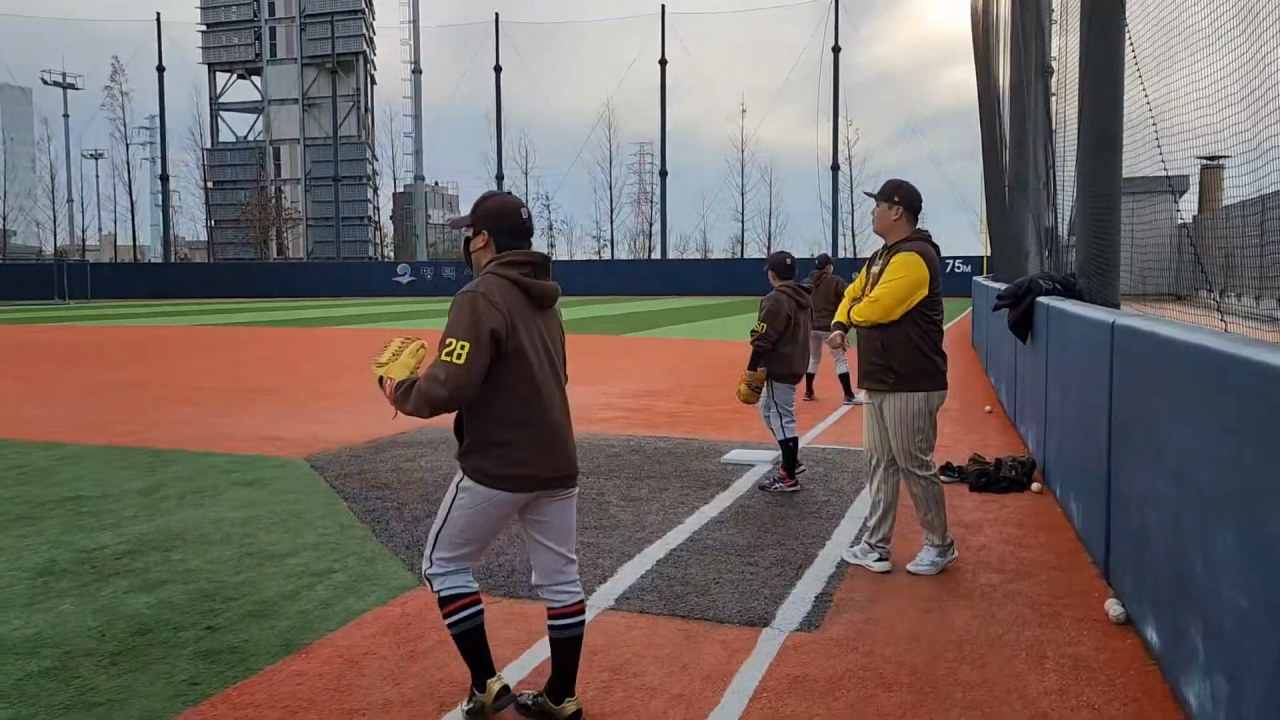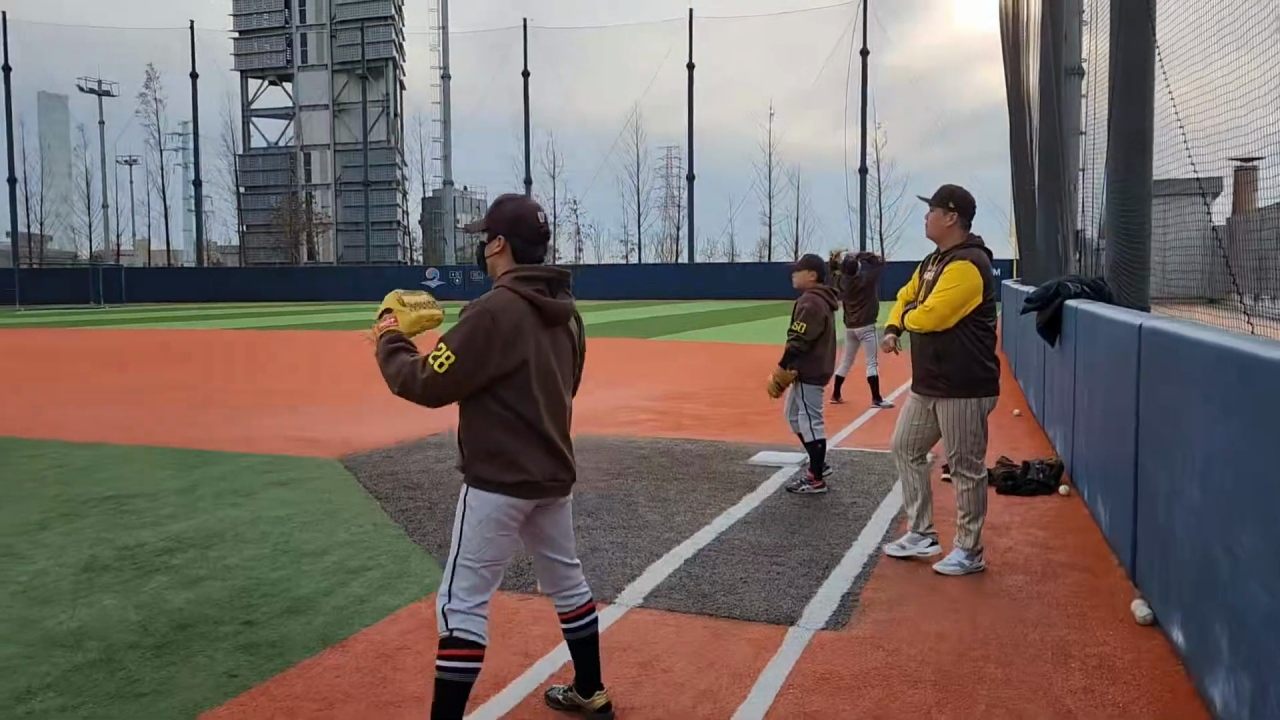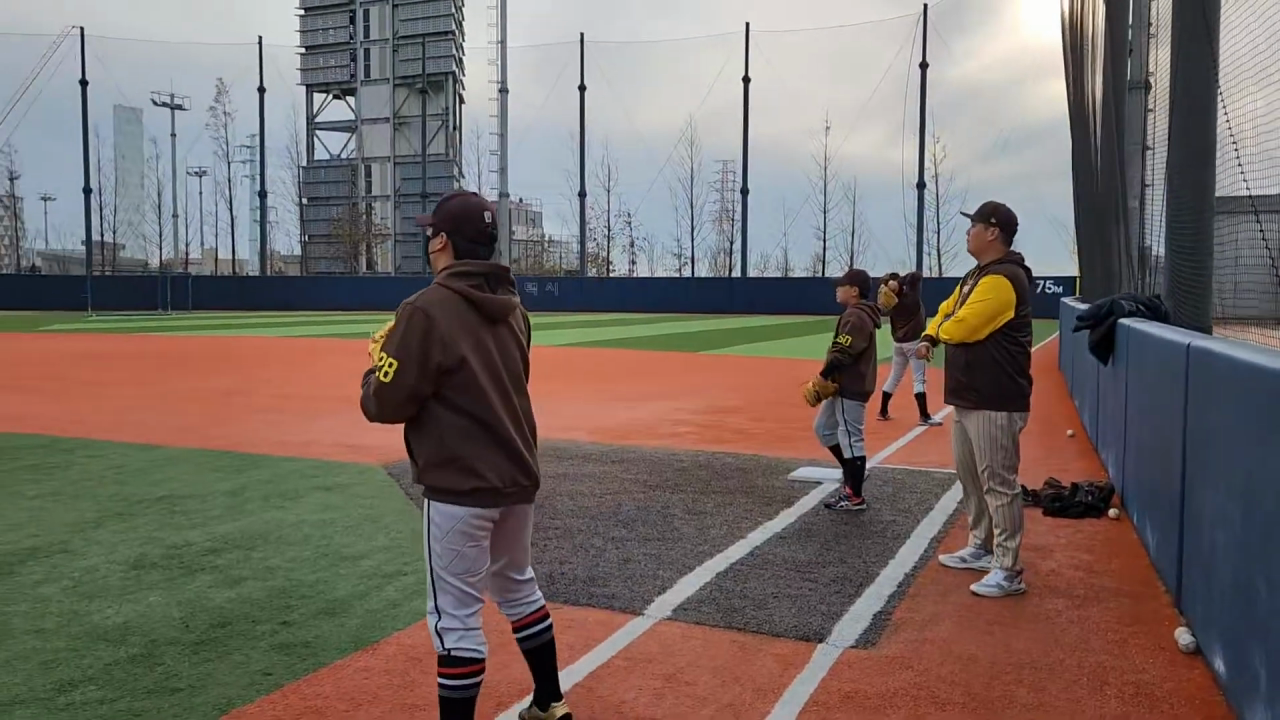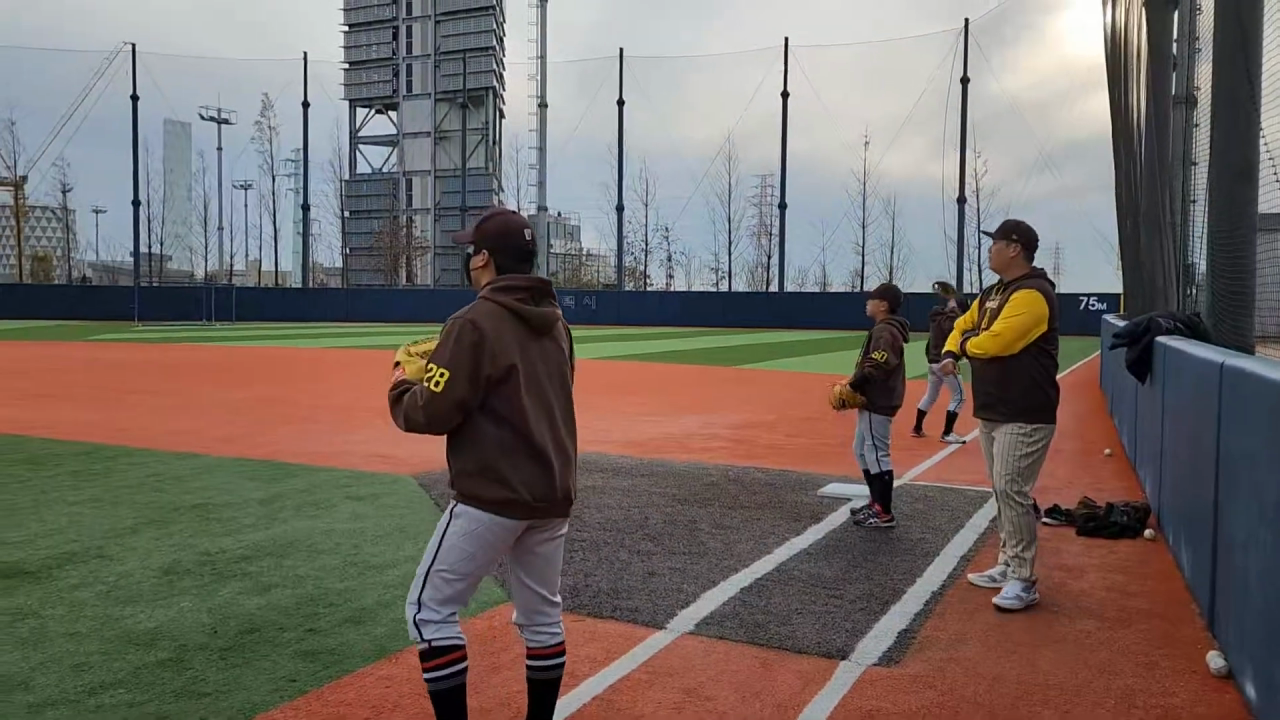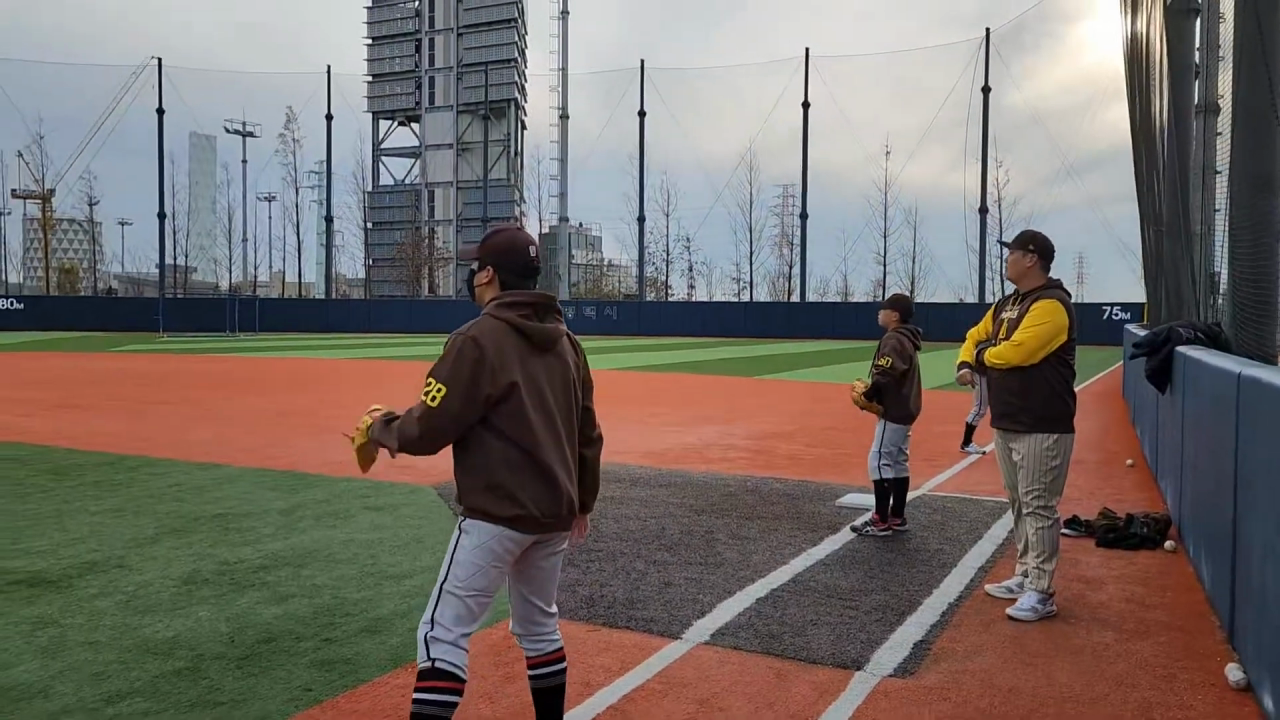
dt=0.5s
person 1, frame 1
left shoulder: (481, 297)
right shoulder: (542, 299)
left elbow: (448, 388)
left wrist: (402, 391)
left hip: (494, 467)
right hip: (557, 463)
left knee: (444, 563)
right knee: (560, 578)
person 1, frame 2
left shoulder: (493, 310)
right shoulder: (566, 311)
left elbow: (429, 385)
left wrist: (390, 343)
left hip: (497, 481)
right hip: (552, 474)
left knee: (462, 604)
right knee: (566, 581)
person 1, frame 3
left shoulder: (426, 310)
right shoulder: (512, 308)
left elbow: (385, 405)
left wrist: (377, 370)
left hip: (459, 488)
right hip: (518, 480)
left knee: (455, 616)
right knee: (518, 589)
person 1, frame 4
left shoulder: (474, 323)
right shoulder: (556, 324)
left elbow: (433, 413)
left wrist: (401, 388)
left hip: (490, 498)
right hip: (552, 497)
left knee: (429, 610)
right knee: (542, 616)
person 1, frame 5
left shoulder: (474, 341)
right shoulder: (565, 340)
left elbow: (427, 430)
right elbow: (588, 434)
left wrist: (385, 428)
right wrist: (581, 501)
left hip: (495, 515)
right hip: (555, 512)
left knee: (444, 632)
right knee: (538, 625)
person 2, frame 1
left shoulder: (913, 258)
right shoulder: (880, 257)
left elbow: (875, 309)
right elbow: (854, 295)
left wrist: (853, 313)
right wrist: (840, 325)
left hip: (911, 384)
right hip: (879, 381)
left knee: (916, 466)
right knee: (881, 463)
left ankle: (940, 546)
right ankle: (875, 546)
person 2, frame 2
left shoulder: (968, 265)
right shoulder: (933, 262)
left elbow: (931, 316)
right elbow: (906, 297)
left wrist: (907, 316)
right wrist: (892, 329)
left hip: (964, 387)
right hip: (927, 384)
left knee: (966, 468)
right knee: (905, 448)
left ankle: (970, 550)
right ankle: (921, 534)
person 2, frame 3
left shoulder: (1003, 279)
right shoulder: (976, 276)
left elbow: (961, 328)
right elbow: (947, 312)
left wrist: (940, 330)
right wrist: (928, 339)
left hip: (996, 402)
right hip: (966, 397)
left knee: (999, 483)
right knee: (970, 477)
left ankle: (1008, 570)
right ankle: (981, 548)
person 2, frame 4
left shoulder: (1033, 295)
right shoulder: (993, 293)
left elbow: (995, 342)
right elbow: (963, 327)
left wrist: (966, 344)
right wrist: (950, 354)
left hip: (1026, 416)
right hip: (992, 412)
left knee: (1012, 491)
right knee: (1003, 492)
left ankle: (1023, 581)
right ankle: (1008, 566)
person 2, frame 5
left shoulder: (1051, 305)
right shoulder: (1005, 305)
left elbow: (1015, 352)
right elbow: (976, 337)
left wrist: (983, 355)
right wrist: (965, 364)
left hip: (1043, 426)
right hip: (1006, 422)
left knee: (1039, 506)
right knee: (1019, 503)
left ankle: (1041, 593)
right ankle: (1024, 577)
person 3, frame 1
left shoulder: (775, 300)
right shoulder: (801, 299)
left elbow: (763, 339)
left wrist: (751, 370)
left hip: (780, 369)
right hip: (792, 365)
left knee: (782, 419)
right knee: (768, 410)
left ankle: (789, 477)
right ankle: (791, 462)
person 3, frame 2
left shoulder: (810, 301)
right shoulder: (821, 300)
left elbow: (799, 340)
left wrist: (782, 366)
right wrist: (790, 367)
left hip: (808, 371)
right hip: (810, 369)
left knee: (811, 421)
right knee: (794, 416)
left ankle: (816, 479)
right ankle: (818, 464)
person 3, frame 3
left shoulder: (855, 317)
right shoulder: (860, 315)
left elbow: (843, 354)
left wrist: (823, 376)
right wrist: (828, 378)
left hip: (851, 388)
right hip: (843, 385)
left knee: (851, 438)
right knee: (823, 428)
left ankle: (854, 496)
right ankle: (852, 473)
person 3, frame 4
left shoulder: (884, 332)
right shoulder: (884, 330)
left elbow: (875, 369)
left wrist: (851, 386)
right wrist: (855, 386)
left hip: (878, 403)
right hip: (872, 400)
left knee: (877, 454)
right knee: (864, 452)
left ankle: (884, 513)
right ankle: (876, 502)
person 3, frame 5
left shoulder: (893, 340)
right shoulder: (905, 340)
left elbow: (884, 375)
left wrist: (867, 395)
right wrist: (873, 393)
left hip: (893, 411)
right hip: (904, 409)
left knee: (879, 460)
right knee: (898, 461)
left ankle: (881, 521)
right ankle: (897, 516)
